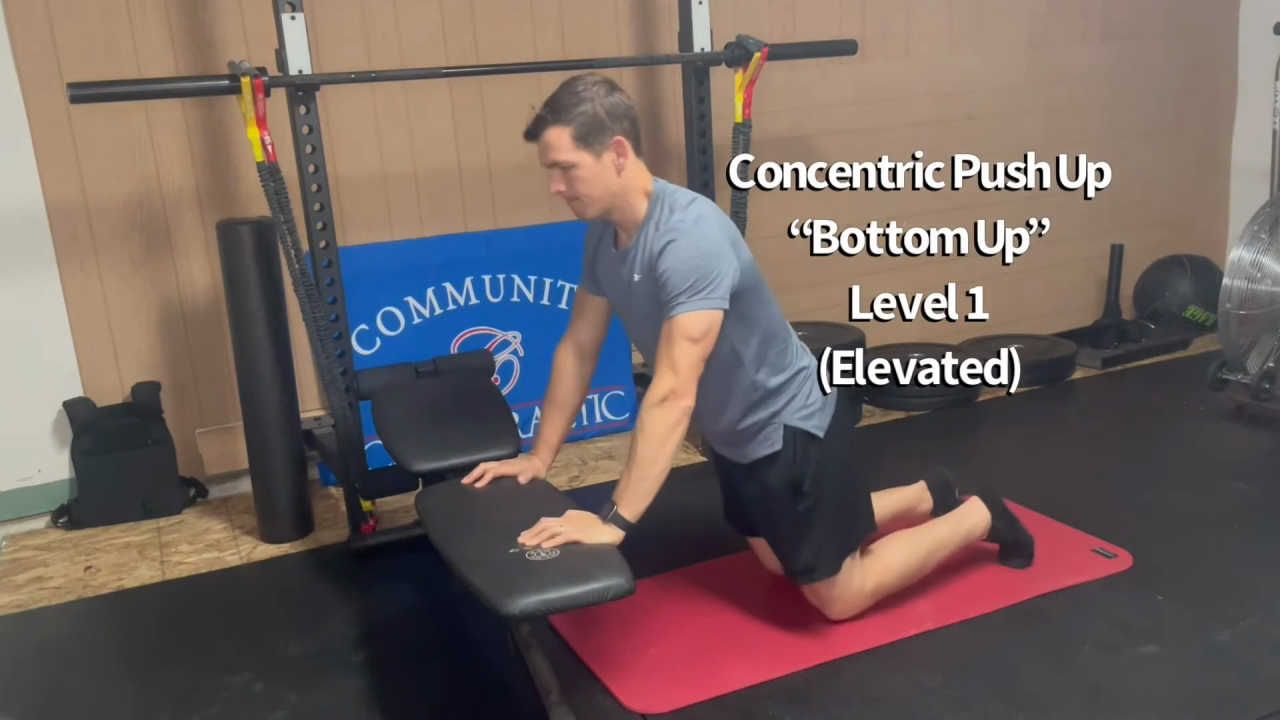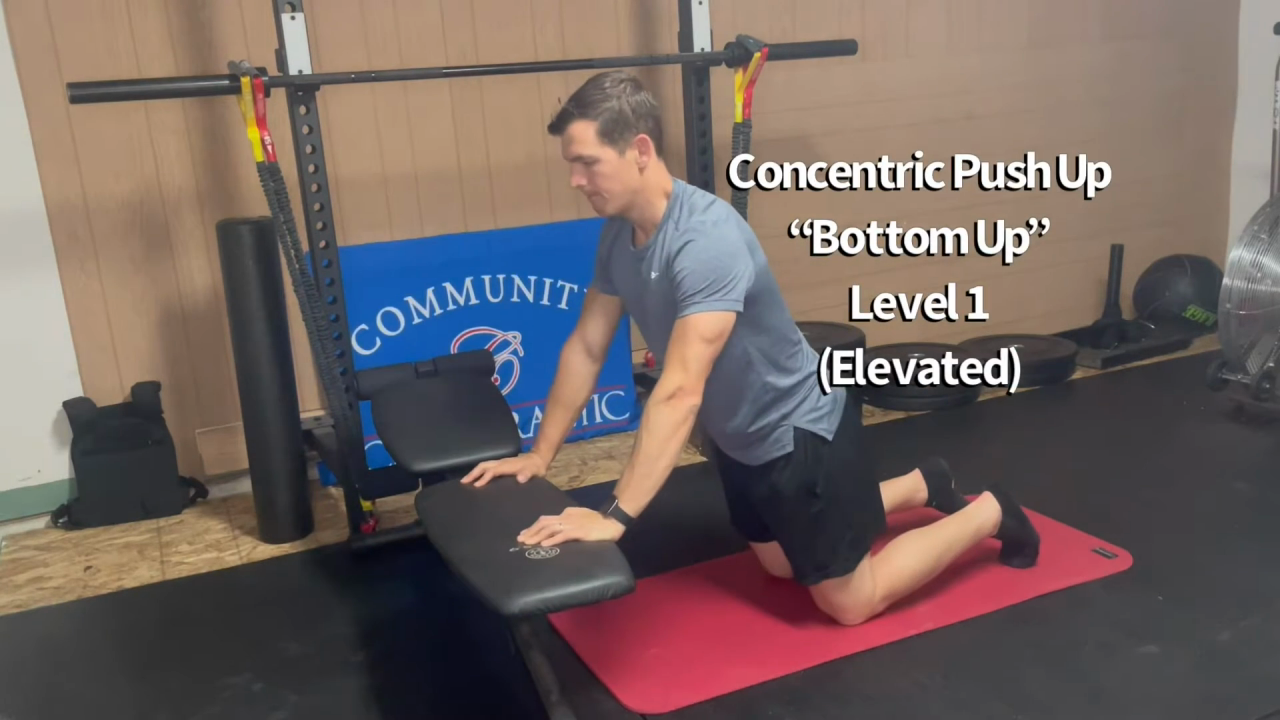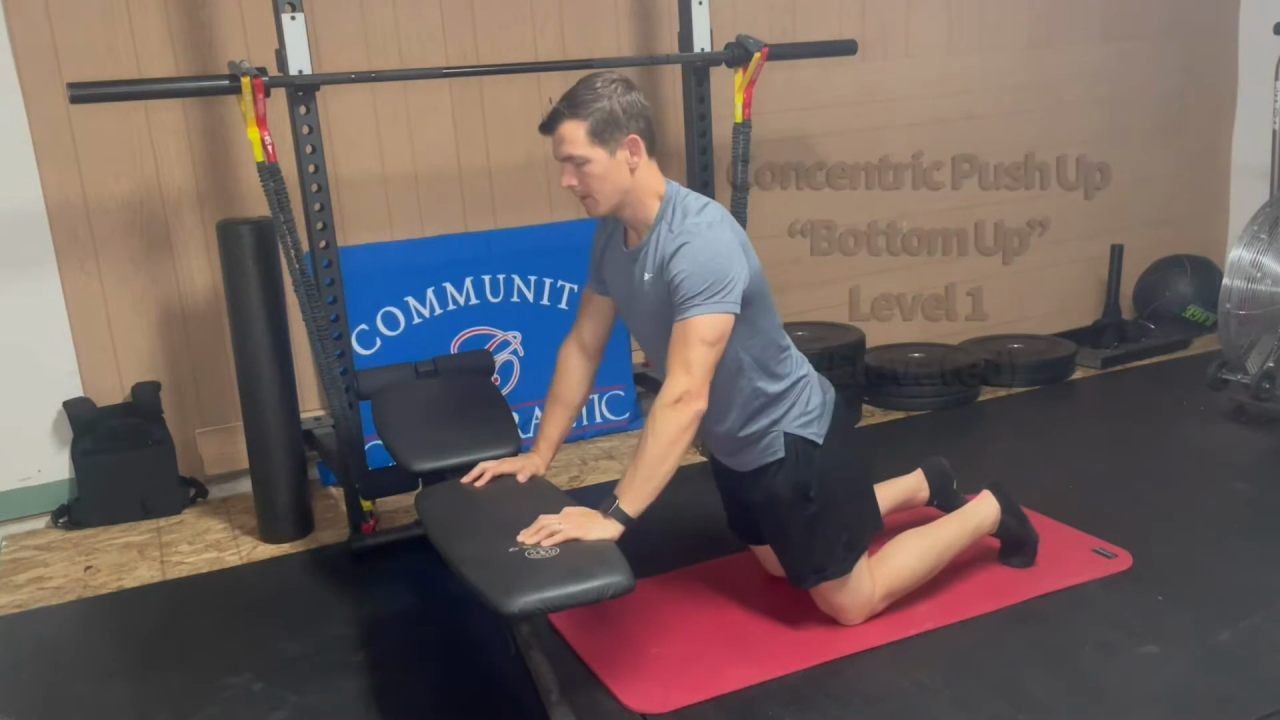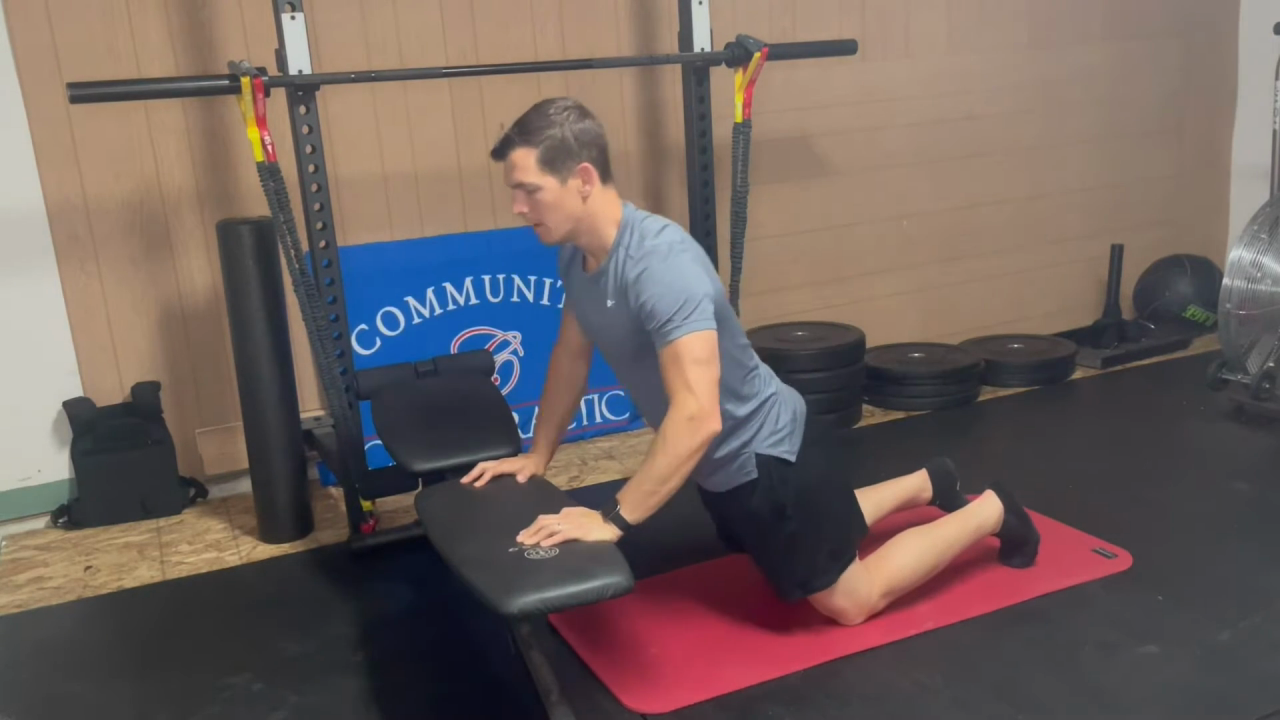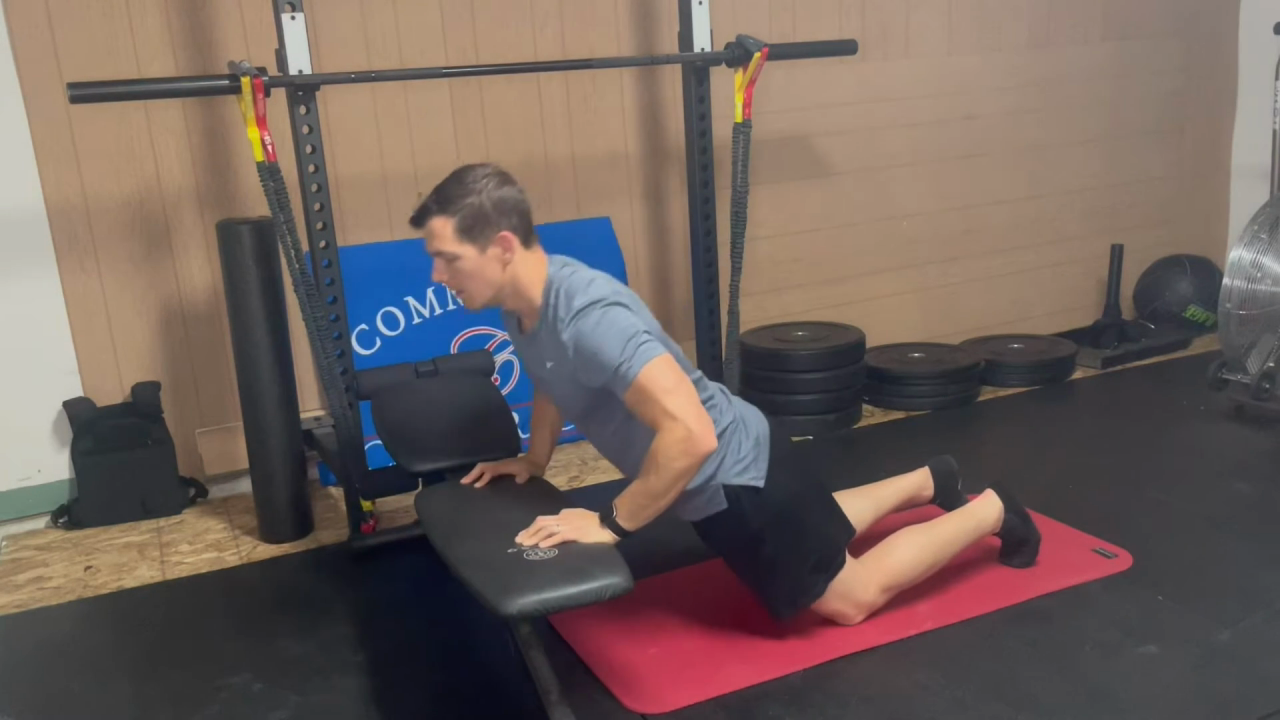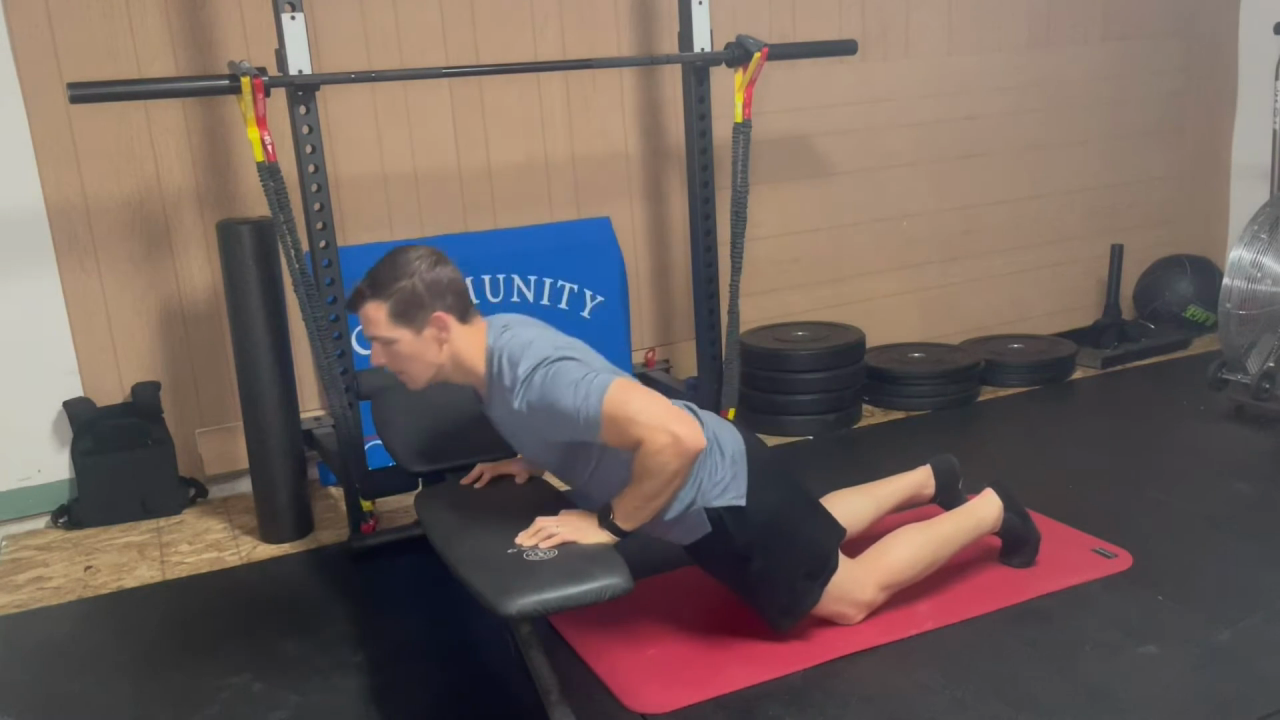
dt=0.4s
person 1, frame 1
left shoulder: (690, 237)
right shoulder: (604, 235)
left elbow: (673, 395)
right elbow: (577, 348)
left wrist: (614, 521)
right wrist: (538, 457)
left hip: (791, 426)
right hip: (738, 433)
left knee: (837, 595)
right knee: (784, 561)
left ankle: (978, 515)
right ankle: (926, 495)
person 1, frame 2
left shoulder: (707, 238)
right shoulder: (619, 235)
left elbow: (680, 394)
right elbow: (585, 348)
left wrist: (615, 517)
right wrist: (539, 455)
left hip: (801, 430)
right hip: (743, 436)
left knee: (848, 601)
right knee: (783, 566)
left ankle: (989, 513)
right ankle: (922, 485)
person 1, frame 3
left shoulder: (700, 240)
right shoulder: (613, 235)
left elbow: (686, 397)
right elbow: (582, 347)
left wrist: (614, 516)
right wrist: (539, 455)
left hip: (791, 435)
right hip: (738, 441)
left knee: (850, 601)
right knee: (783, 565)
left ankle: (987, 511)
right ankle: (923, 485)
person 1, frame 4
left shoulder: (658, 265)
right shoulder: (580, 255)
left elbow: (698, 418)
right elbow: (572, 352)
left wrist: (613, 521)
right wrist: (536, 455)
left hip: (768, 452)
right hip: (727, 460)
left knee: (850, 600)
right knee: (814, 543)
left ankle: (990, 511)
right ankle: (926, 484)
person 1, frame 5
left shoulder: (586, 317)
right shoulder: (526, 302)
left elbow: (691, 436)
left wrist: (610, 524)
right wrist: (532, 458)
left hip: (738, 474)
right hip: (723, 478)
left knee: (851, 597)
right knee: (817, 537)
left ankle: (990, 509)
right ankle: (927, 482)
person 1, frame 6
left shoulder: (531, 379)
right shoulder: (496, 338)
left elbow: (679, 439)
left wrist: (609, 523)
right wrist: (532, 459)
left hip: (723, 493)
right hip: (716, 486)
left knee: (850, 595)
right knee: (812, 538)
left ankle: (990, 508)
right ankle: (929, 478)
